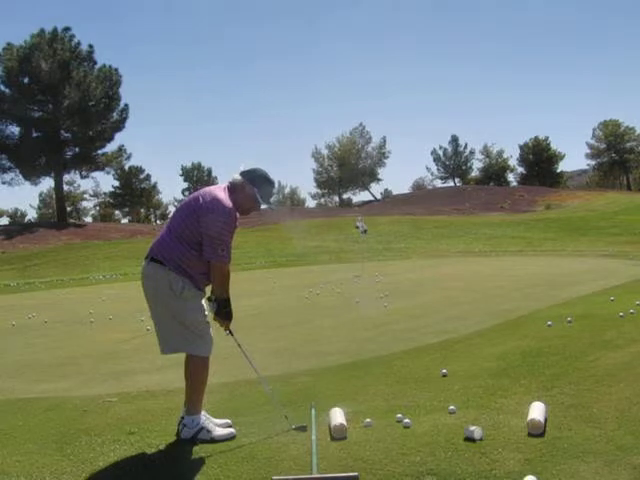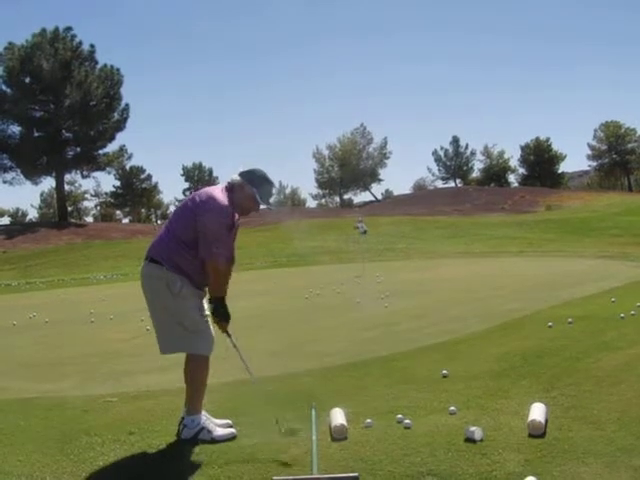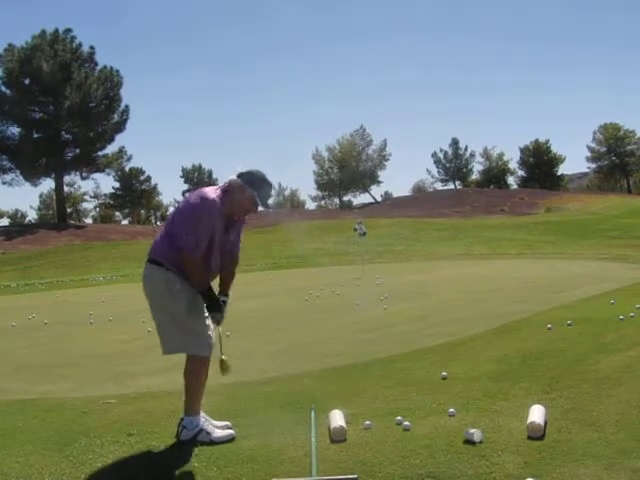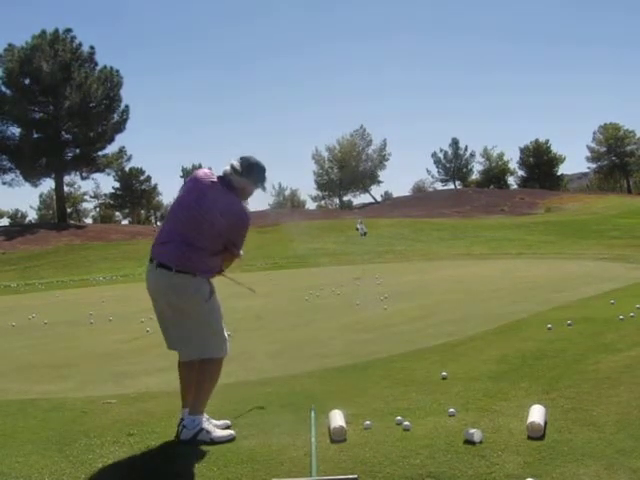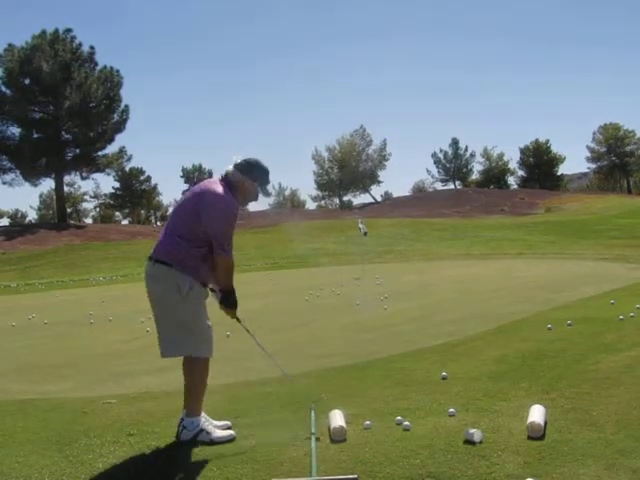
dt=0.5s
person 1, frame 1
left shoulder: (220, 201)
right shoulder: (221, 208)
left elbow: (218, 261)
right elbow: (219, 264)
left wrist: (217, 299)
right wrist: (223, 303)
left hip: (173, 276)
right hip: (169, 277)
left knee: (198, 345)
right knee: (199, 347)
left ankle: (192, 414)
right ankle: (191, 424)
person 1, frame 2
left shoulder: (227, 208)
right shoulder: (217, 206)
left elbow: (226, 259)
right elbow: (213, 263)
left wrist: (217, 300)
right wrist: (220, 304)
left hip: (178, 277)
right hip: (167, 276)
left knee: (201, 345)
right knee: (199, 347)
left ankle: (193, 415)
right ankle: (192, 423)
person 1, frame 3
left shoulder: (234, 214)
right shoulder: (207, 204)
left elbow: (230, 257)
right elbow: (190, 256)
left wrist: (221, 296)
right wrist: (209, 296)
left hip: (180, 279)
right hip: (168, 277)
left knee: (202, 346)
right knee: (200, 347)
left ankle: (193, 415)
right ankle: (191, 424)
person 1, frame 4
left shoulder: (199, 178)
right shoulder: (238, 213)
right elbow: (231, 254)
right wrist: (217, 268)
left hip: (158, 273)
right hip: (186, 281)
left knee: (190, 348)
right knee: (214, 350)
left ankle: (190, 415)
right ankle: (193, 424)
person 1, frame 5
left shoulder: (214, 192)
right shoulder: (221, 201)
right elbow: (222, 256)
left wrist: (220, 288)
right wrist: (228, 294)
left hip: (172, 274)
right hip: (176, 277)
left knee: (197, 347)
right knee: (198, 349)
left ankle: (193, 416)
right ankle: (191, 425)
